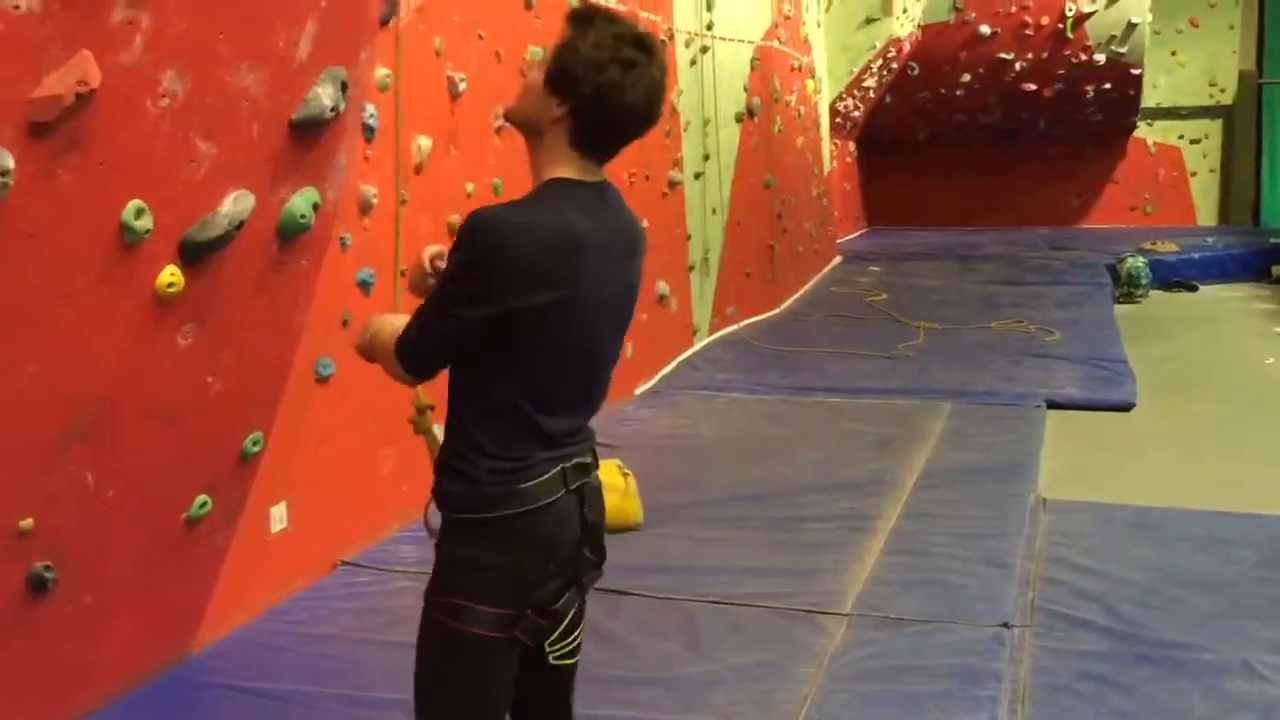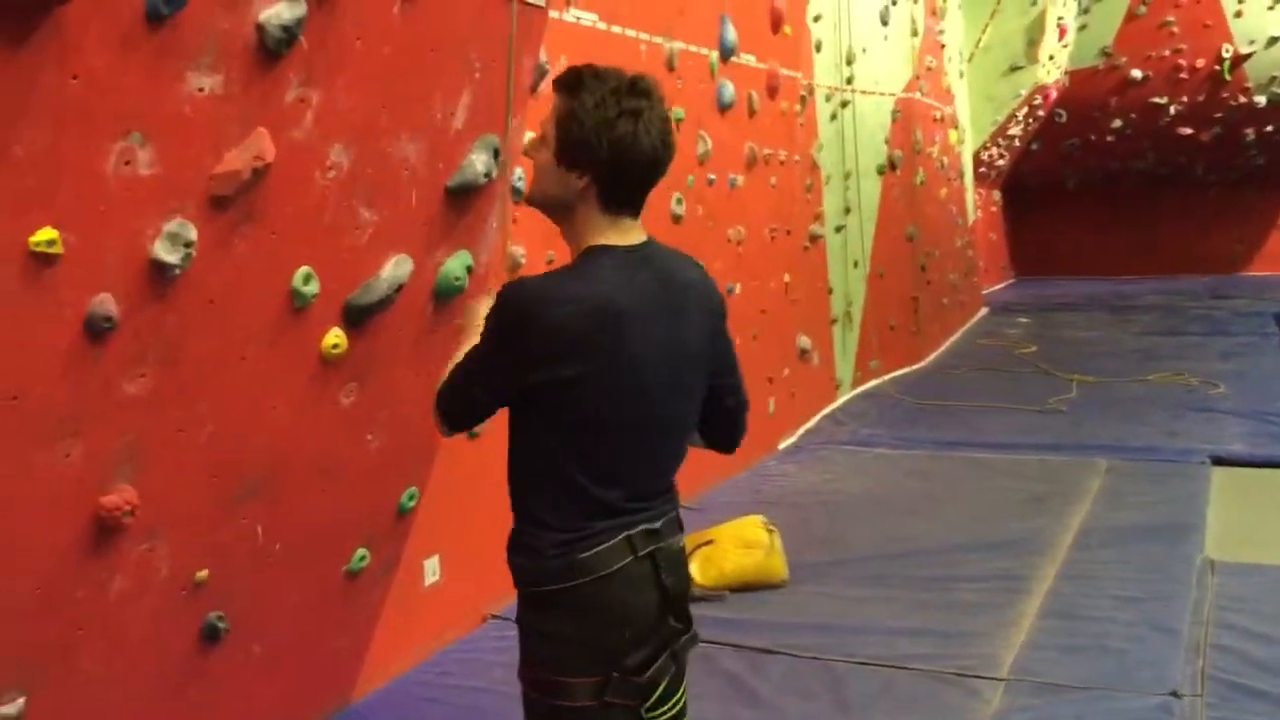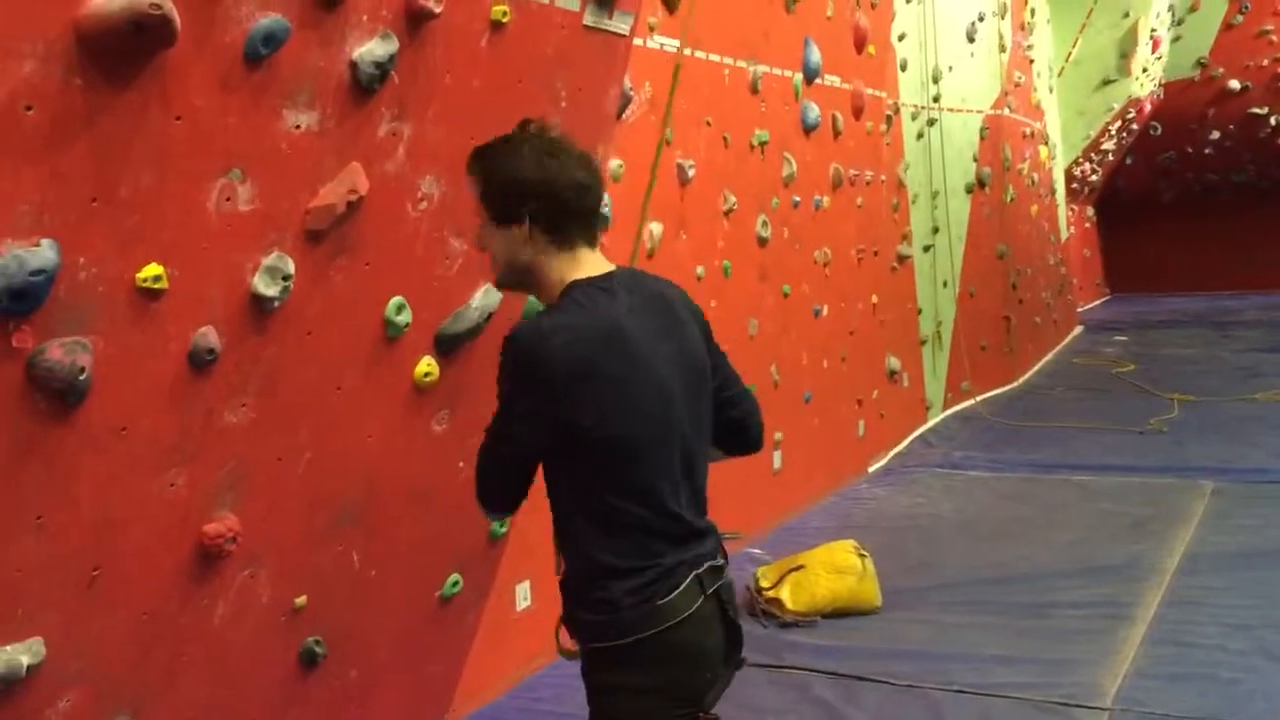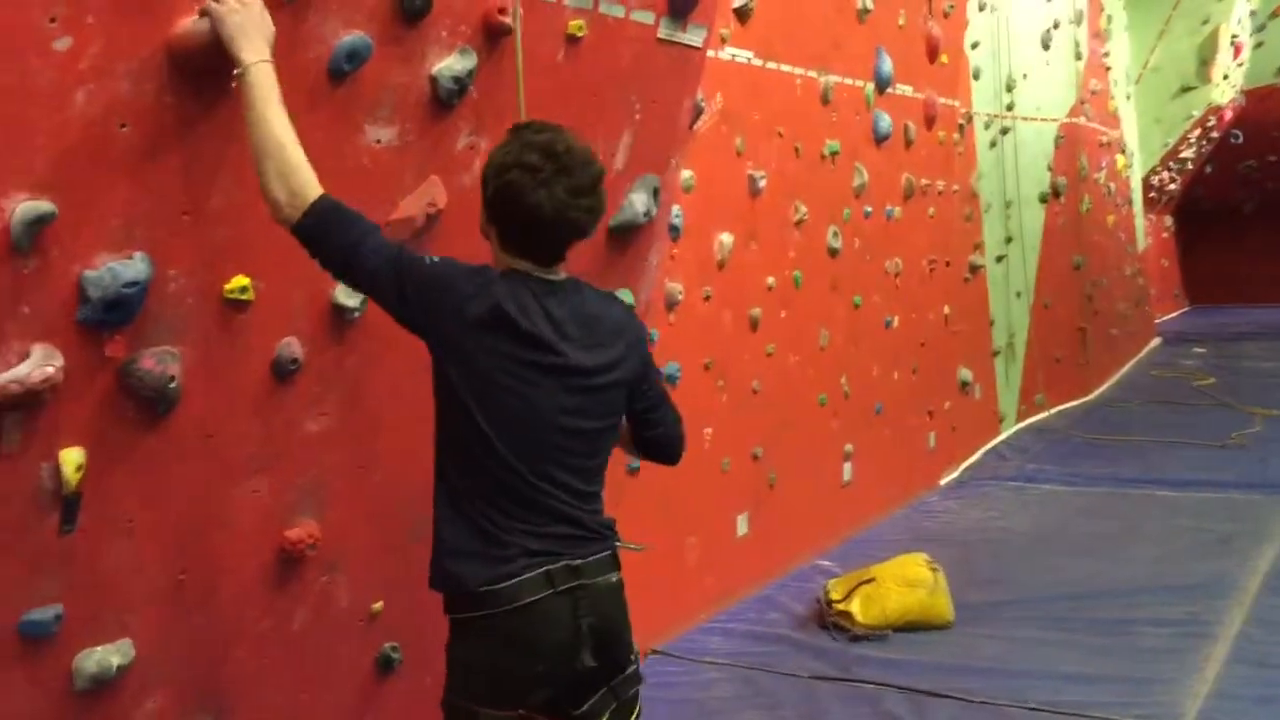
dt=1s
person 1, frame 1
left shoulder: (504, 232)
right shoulder: (619, 227)
left elbow: (412, 361)
left wrist: (378, 332)
right wrist: (456, 282)
left hip: (499, 522)
right hip: (568, 504)
person 1, frame 2
left shoulder: (540, 305)
right shoulder: (694, 285)
left elbow: (454, 413)
right elbow: (727, 430)
left wrist: (483, 325)
left hip: (582, 592)
right hip: (660, 567)
person 1, frame 3
left shoulder: (542, 345)
right shoulder: (670, 303)
left elbow: (497, 495)
right elbow: (745, 431)
left hip: (644, 636)
right hip: (701, 601)
person 1, frame 4
left shoulder: (460, 304)
right shoulder: (615, 325)
left elbow: (295, 198)
right elbow: (666, 441)
left hip: (506, 617)
right hip: (598, 598)
